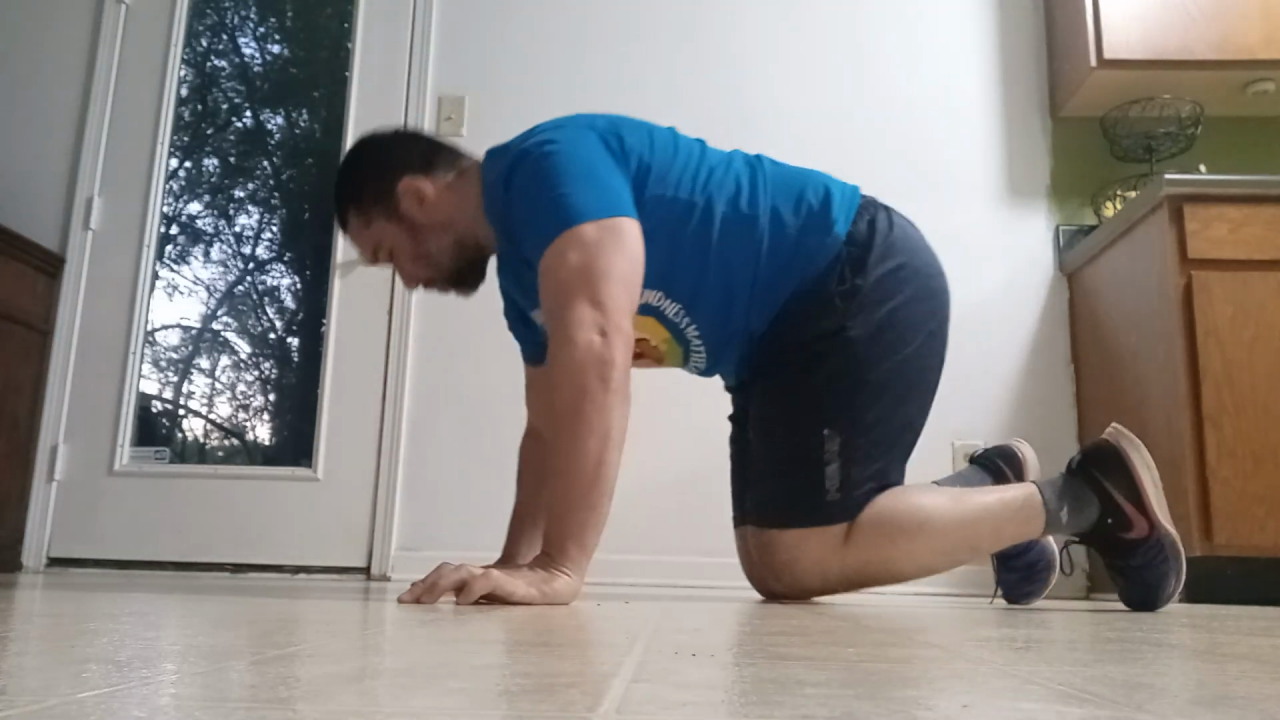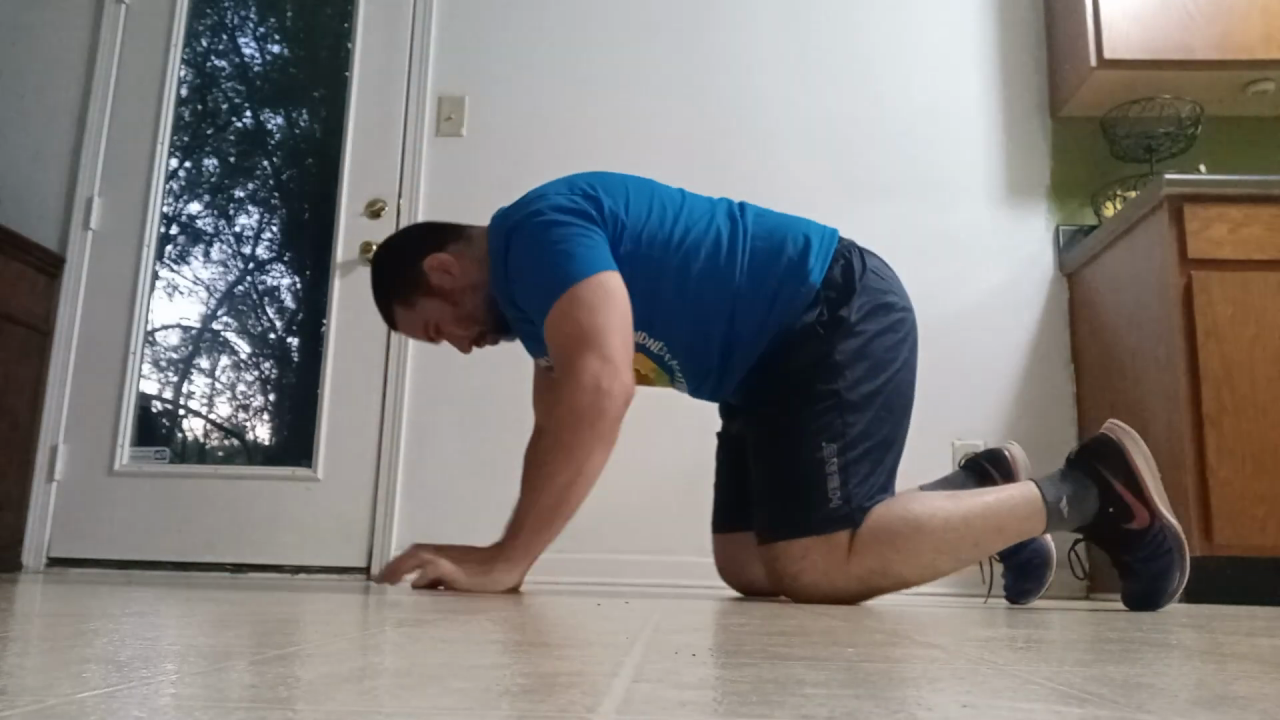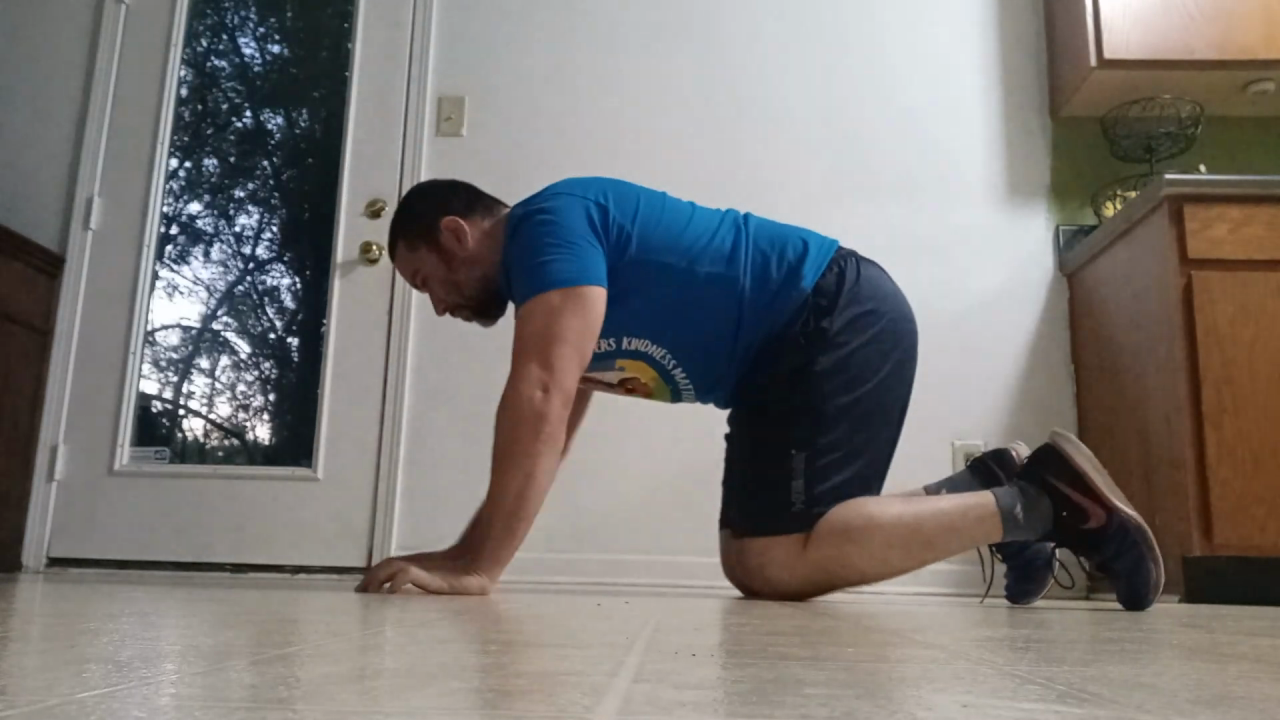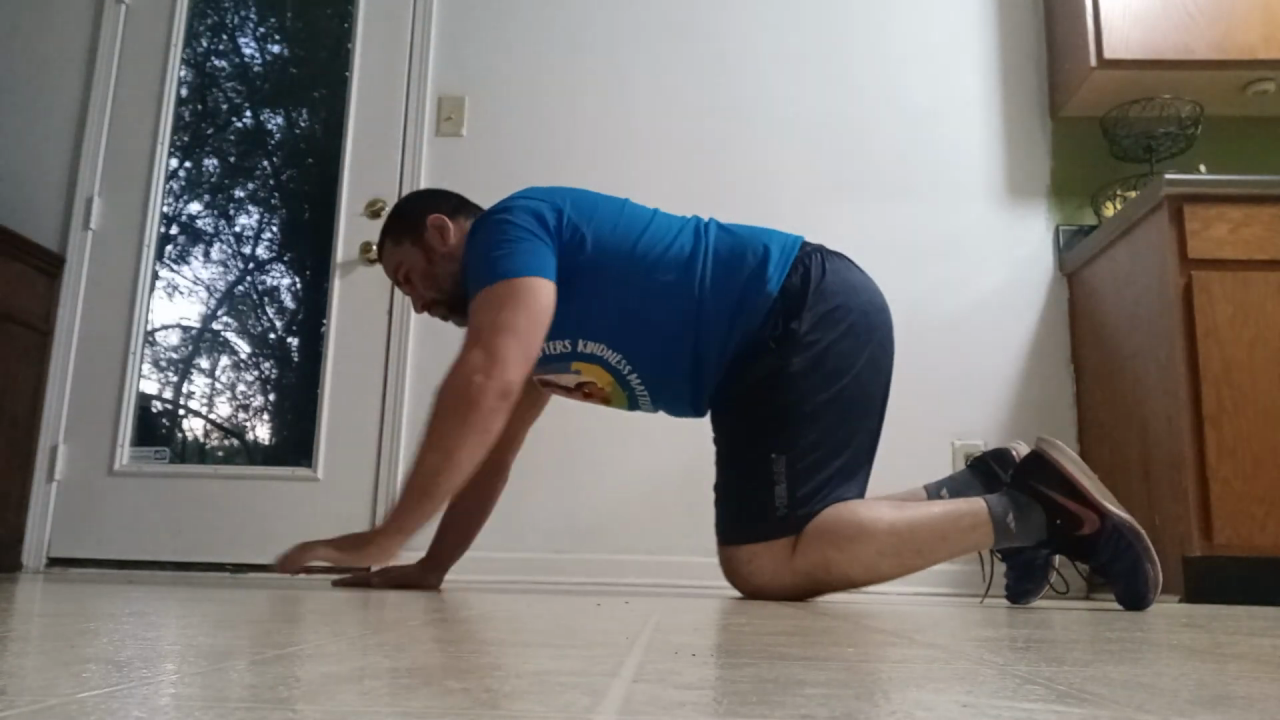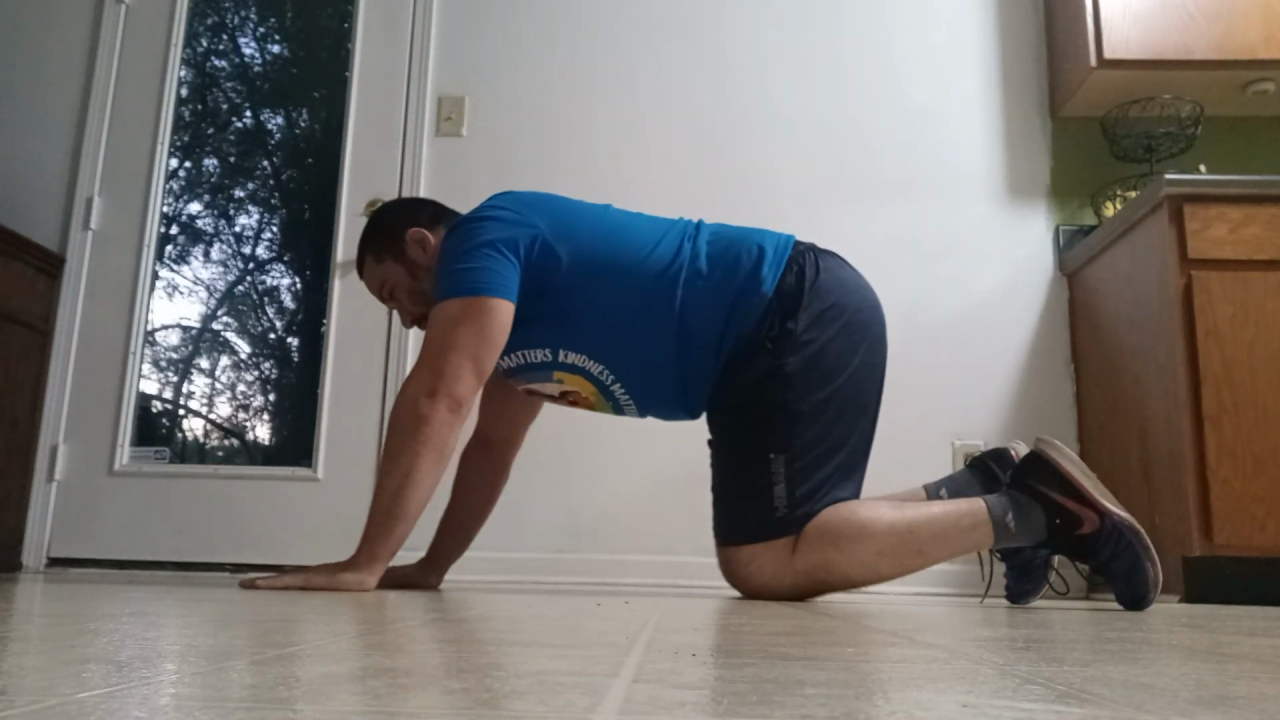
dt=1s
person 1, frame 1
left shoulder: (544, 167)
right shoulder: (519, 268)
left elbow: (595, 350)
right elbow: (550, 428)
left wrist: (559, 569)
right wrist: (510, 564)
left hip: (864, 285)
right hip: (784, 338)
left knee: (802, 556)
right knee: (772, 569)
left ankle: (1084, 494)
right ankle: (989, 487)
person 1, frame 2
left shoulder: (535, 236)
right shoulder: (532, 295)
left elbow: (600, 384)
right elbow: (557, 433)
left wrist: (506, 557)
right wrist: (503, 566)
left hip: (838, 316)
right hip: (780, 353)
left knee: (814, 567)
right knee: (746, 566)
left ankle: (1084, 490)
right ankle: (980, 487)
person 1, frame 3
left shoulder: (548, 227)
right shoulder: (550, 279)
left elbow: (539, 399)
right elbow: (548, 433)
left wrist: (480, 568)
right wrist: (462, 548)
left hip: (841, 322)
right hip: (796, 352)
left knee: (778, 562)
right knee: (751, 564)
left ankle: (1041, 500)
right ankle: (987, 489)
person 1, frame 4
left shoulder: (508, 231)
right shoulder: (524, 296)
left elbow: (486, 384)
right elbow: (496, 441)
left wrist: (389, 536)
right wrist: (430, 566)
left hip: (809, 317)
right hip: (782, 341)
left knee: (766, 562)
right knee: (782, 546)
left ankle: (1025, 509)
right ankle: (991, 485)
person 1, frame 5
left shoulder: (485, 237)
right shoulder: (505, 308)
left elbow: (435, 402)
right elbow: (490, 448)
left wrist: (368, 563)
right wrist: (429, 569)
left hip: (801, 315)
right hip: (782, 336)
left knee: (767, 563)
right knee: (776, 549)
left ankle: (1023, 511)
right ankle: (987, 487)
